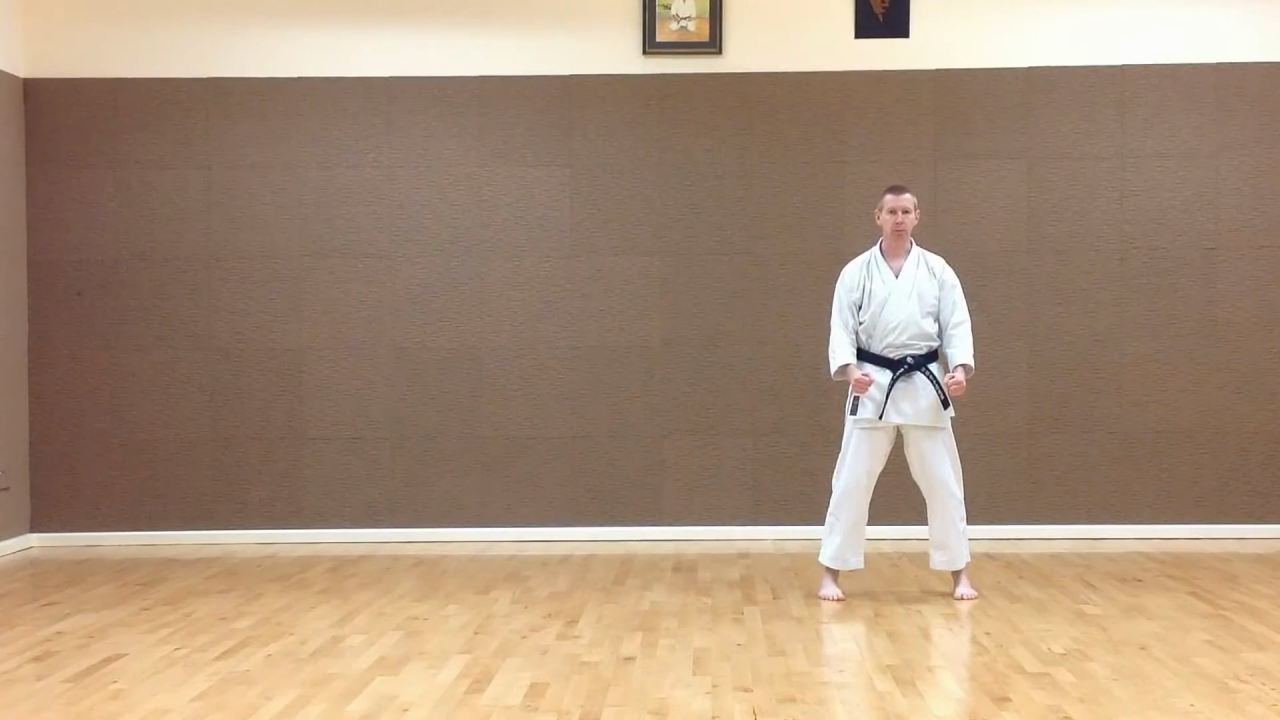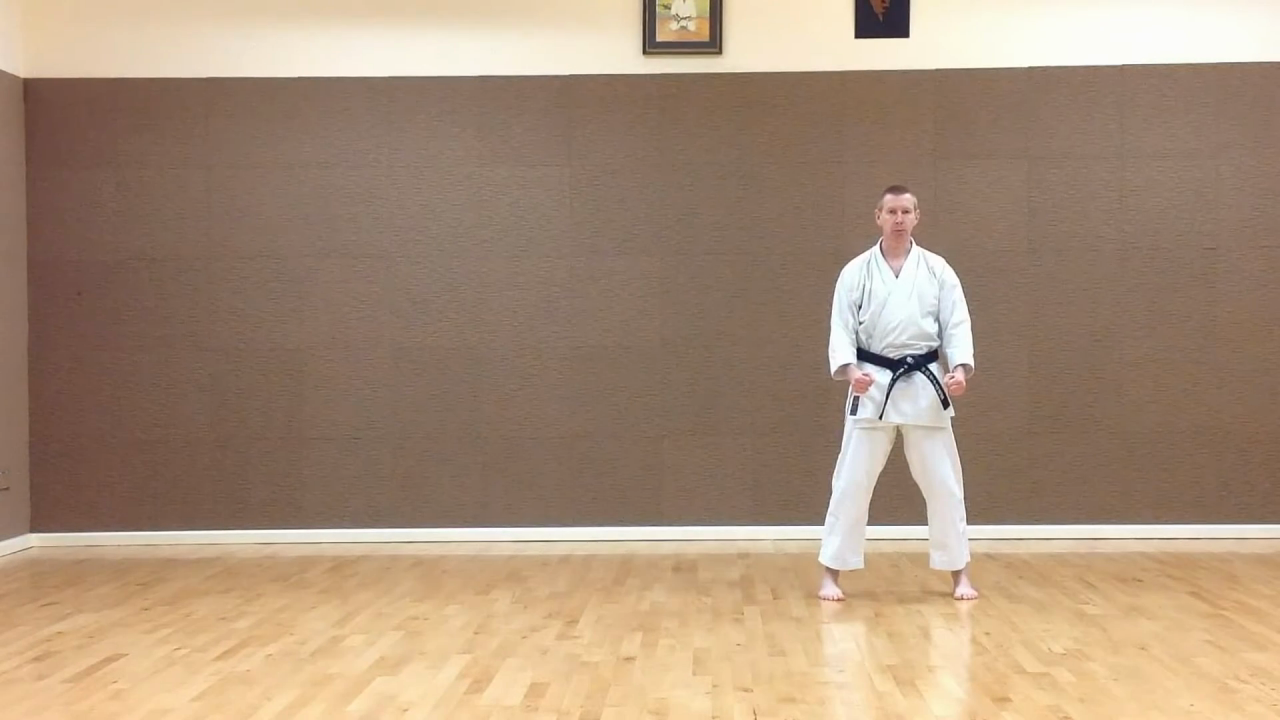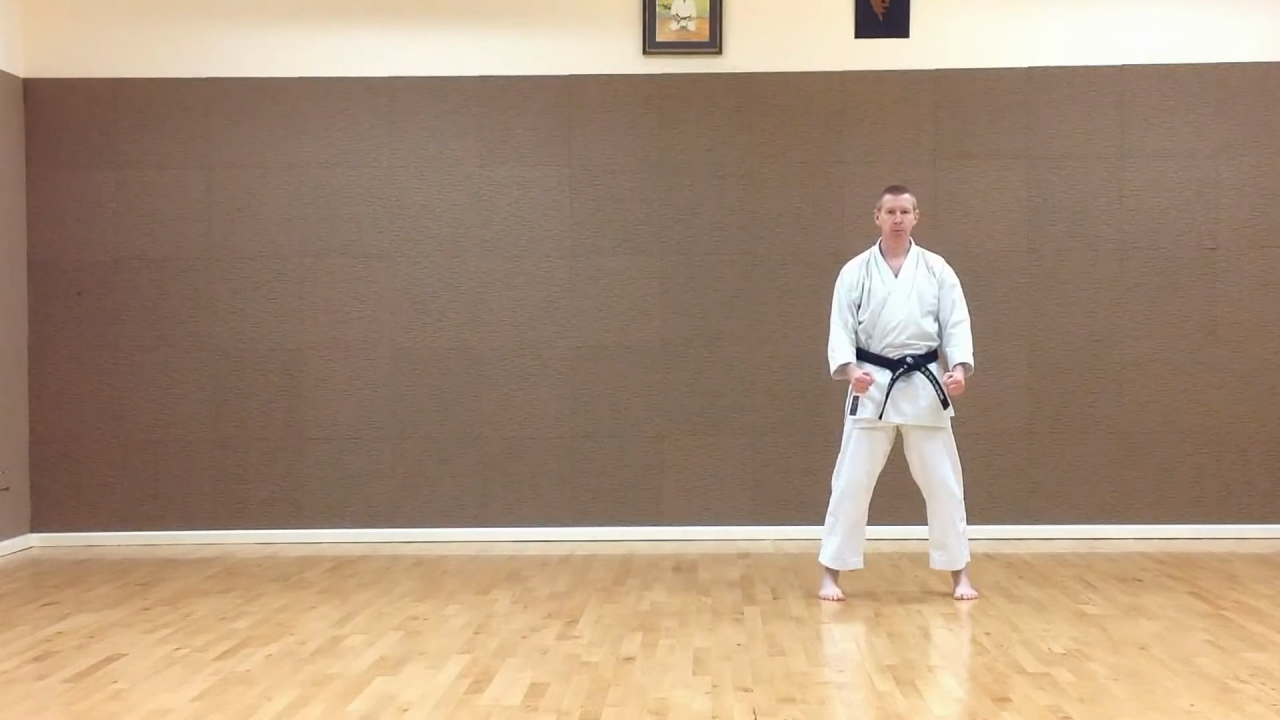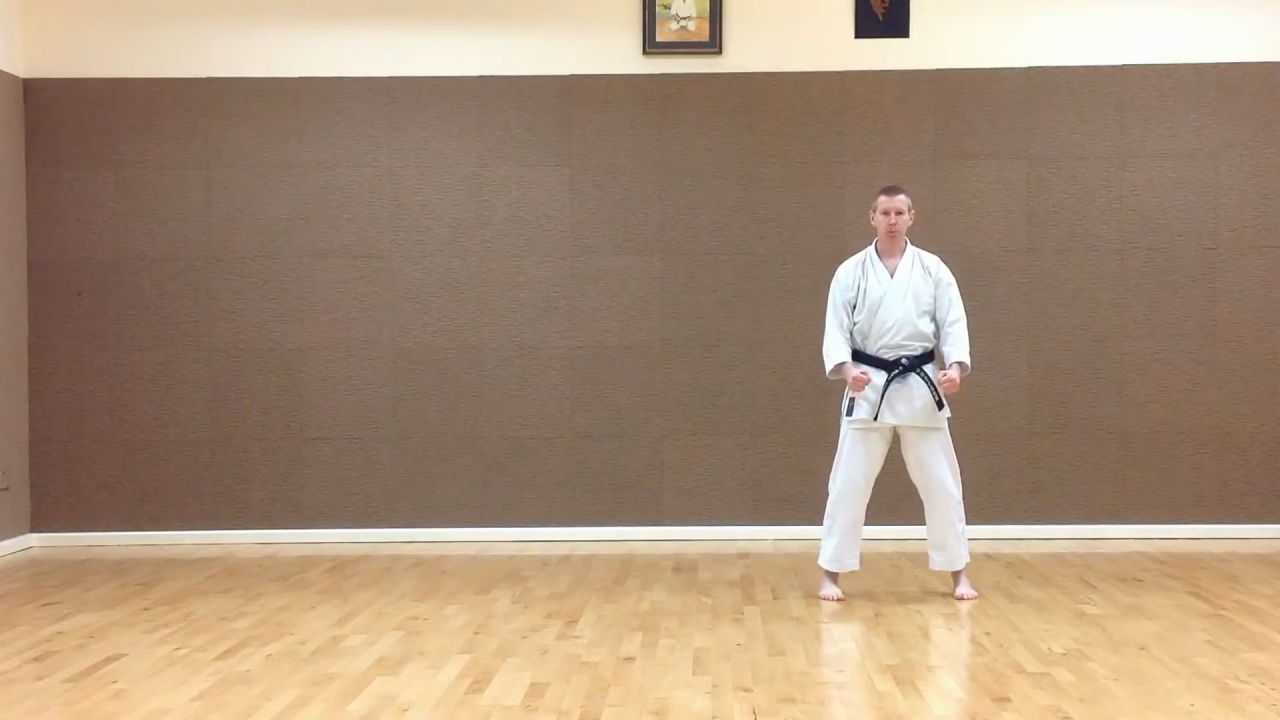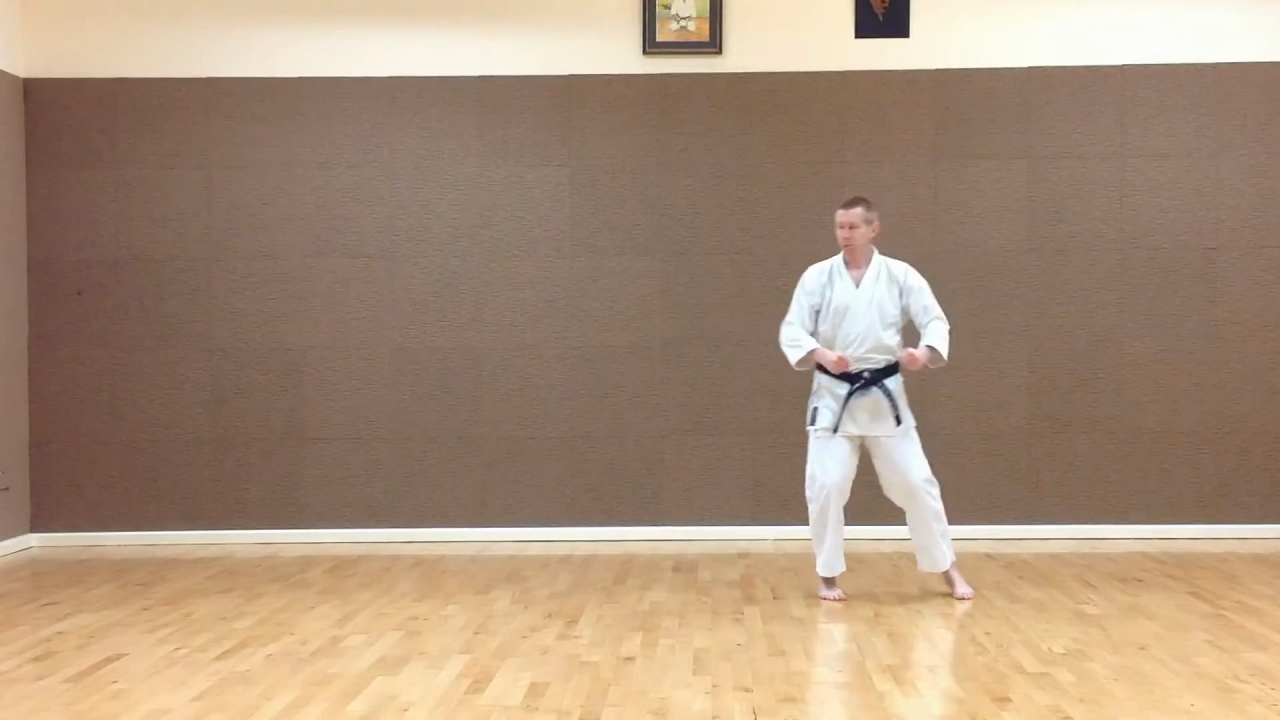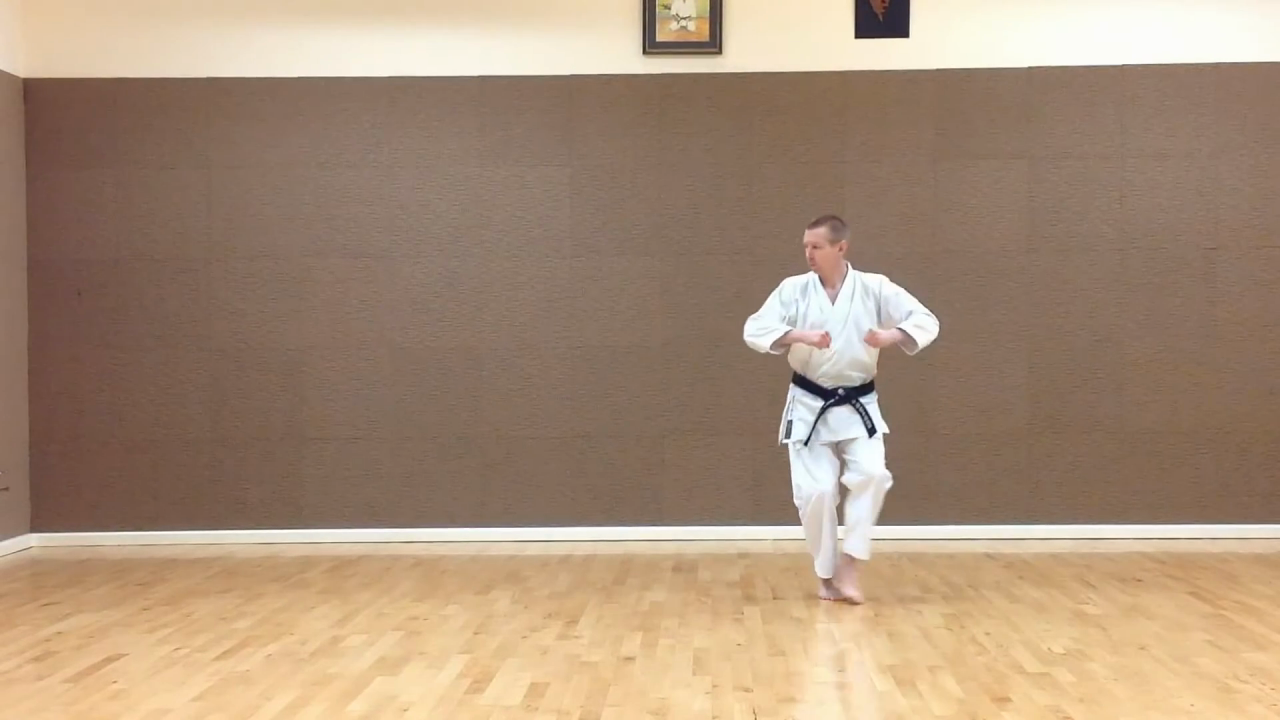
dt=0.4s
person 1, frame 1
left shoulder: (937, 269)
right shoulder: (857, 271)
left elbow: (957, 325)
right elbow: (841, 329)
left wrist: (961, 368)
right wrist: (850, 370)
left hip: (925, 386)
right hip: (873, 386)
left knee: (944, 483)
right knee: (852, 481)
left ankle: (959, 573)
right ankle: (832, 573)
person 1, frame 2
left shoulder: (937, 269)
right shoulder: (856, 270)
left elbow: (956, 324)
right elbow: (841, 329)
left wrist: (960, 368)
right wrist: (850, 370)
left hip: (924, 386)
right hip: (872, 385)
left knee: (944, 483)
right knee: (852, 482)
left ankle: (959, 573)
right ankle: (831, 573)
person 1, frame 3
left shoulder: (937, 269)
right shoulder: (856, 270)
left elbow: (956, 324)
right elbow: (841, 329)
left wrist: (960, 367)
right wrist: (850, 370)
left hip: (924, 385)
right hip: (872, 385)
left knee: (943, 482)
right knee: (852, 481)
left ankle: (959, 573)
right ankle: (832, 572)
person 1, frame 4
left shoulder: (932, 268)
right shoulder: (851, 270)
left elbow: (953, 323)
right elbow: (836, 329)
left wrist: (955, 366)
right wrist: (846, 369)
left hip: (920, 386)
right hip: (868, 386)
left knee: (941, 482)
right knee: (849, 483)
left ankle: (959, 574)
right ankle: (831, 574)
person 1, frame 5
left shoulder: (899, 275)
right shoulder: (817, 276)
left elbow: (936, 321)
right elbow: (790, 331)
left wrist: (925, 353)
right wrist: (820, 355)
left hip: (884, 394)
right hip: (833, 395)
left knee: (915, 482)
right knee: (825, 485)
left ankle: (949, 570)
right ankle: (829, 575)
person 1, frame 6
left shoulder: (875, 288)
right shoulder: (794, 289)
left elbow: (927, 321)
right elbow: (754, 329)
left wrist: (892, 335)
right wrist: (798, 335)
left hip: (858, 406)
right hip: (808, 407)
left knee: (870, 474)
right knee: (816, 491)
left ankle: (848, 567)
right ankle: (827, 572)
